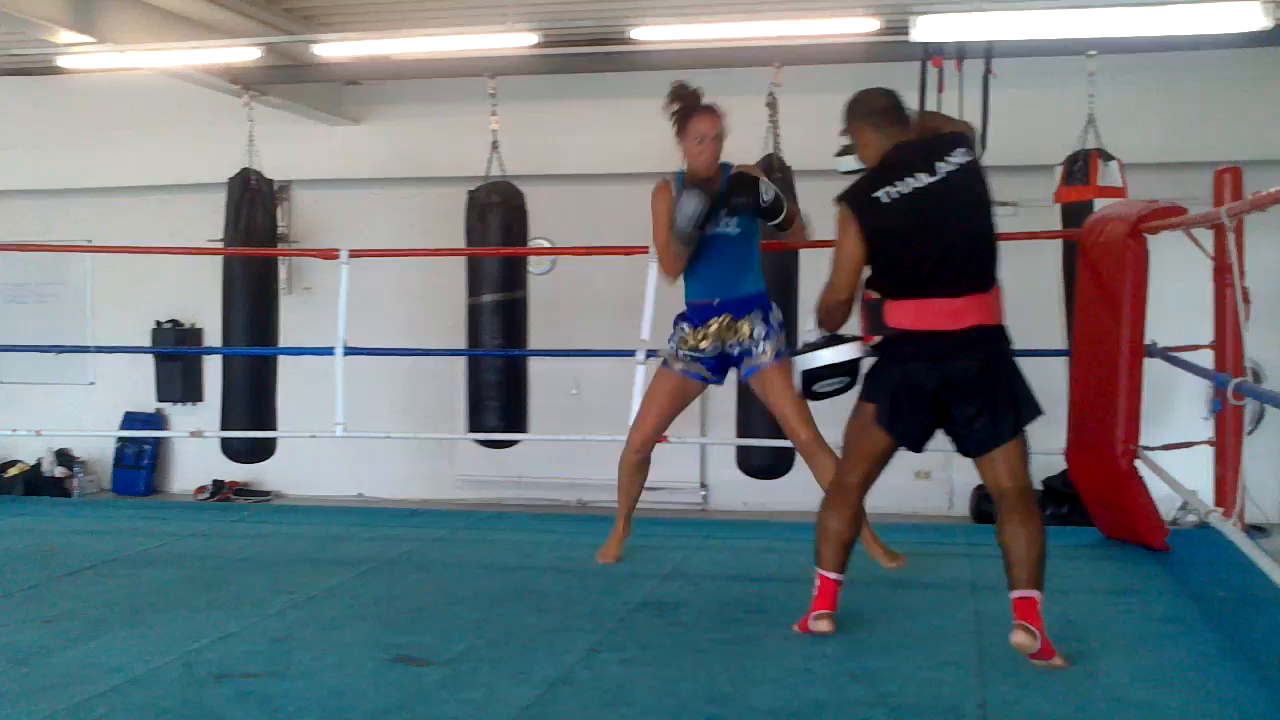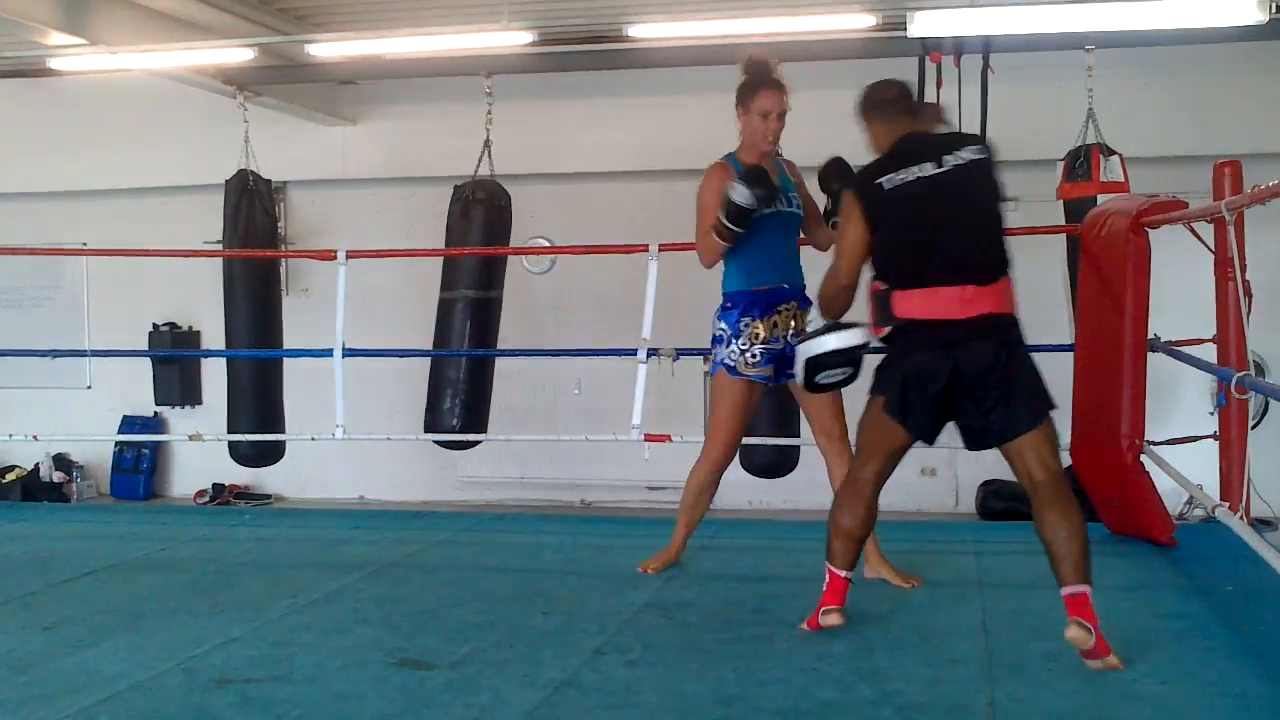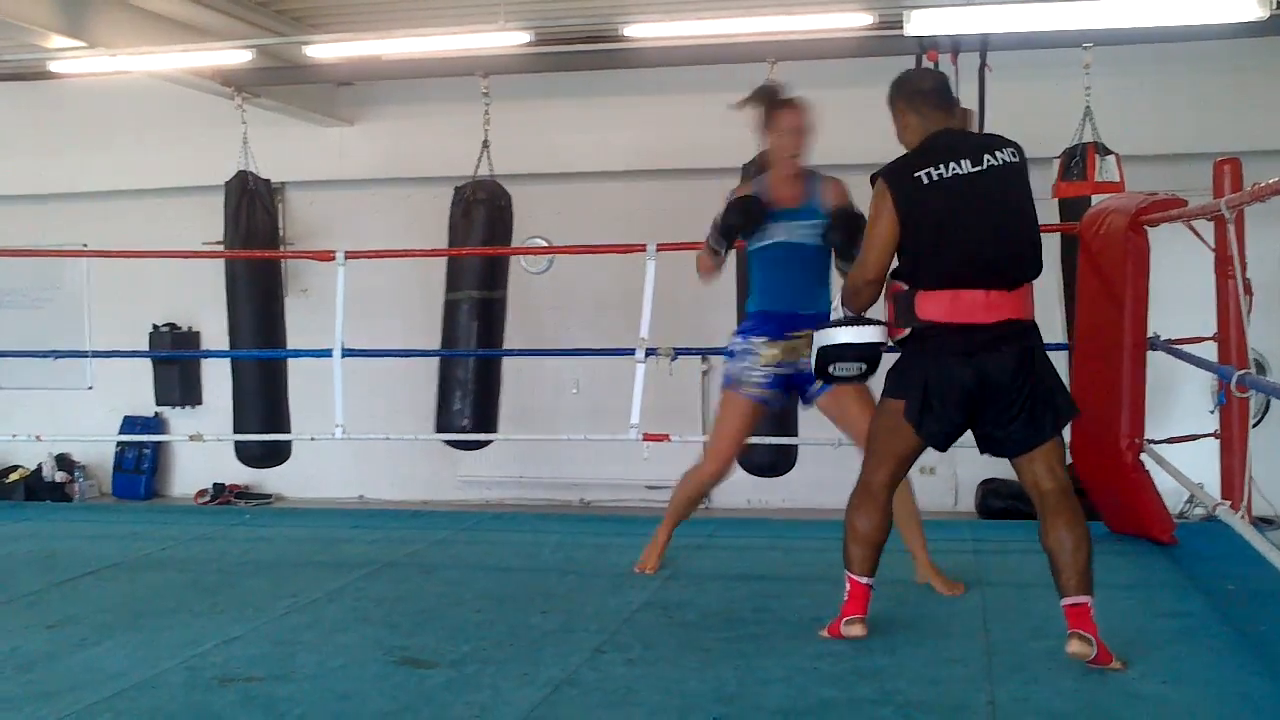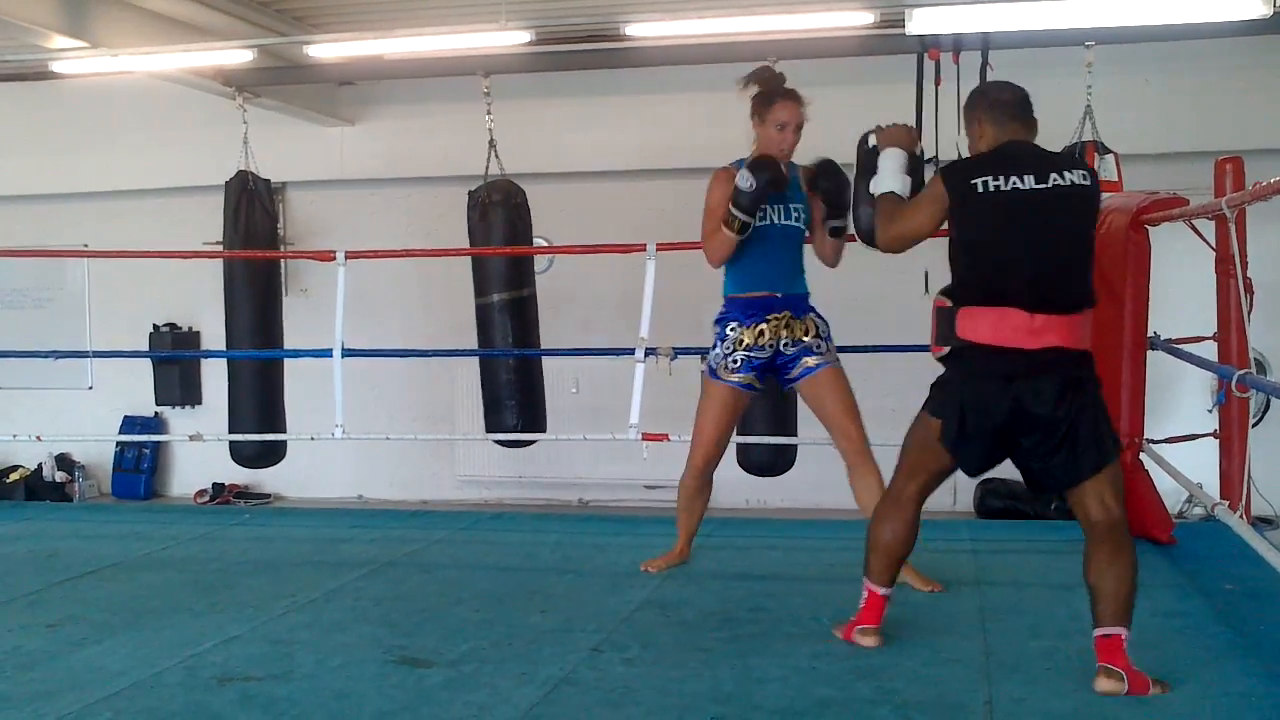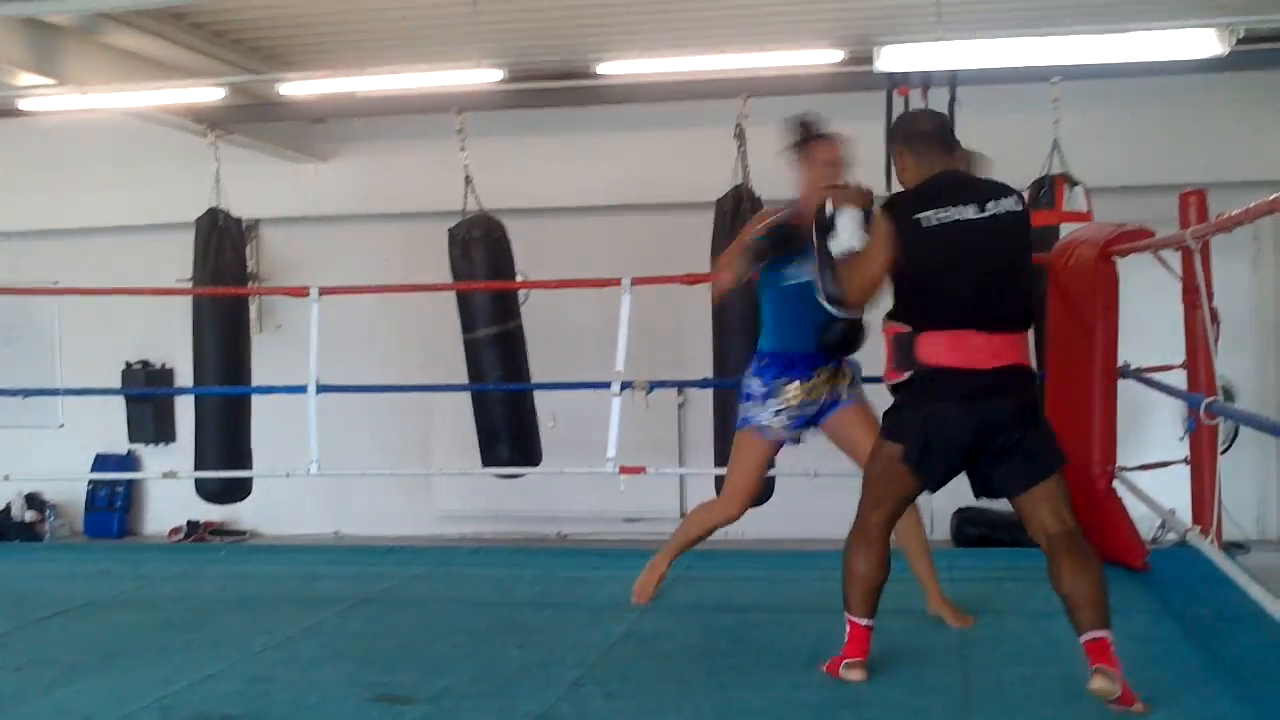
dt=0.5s
person 1, frame 1
left shoulder: (860, 200)
right shoulder: (959, 149)
left elbow: (841, 295)
left wrist: (825, 328)
right wrist: (912, 124)
left hip: (906, 354)
right hip: (978, 349)
left knee: (850, 481)
right knee: (1013, 490)
left ankle: (822, 607)
right ankle: (1028, 620)
person 1, frame 2
left shoulder: (867, 187)
right shoulder: (976, 152)
left elbow: (842, 282)
left wrist: (826, 317)
left hip: (918, 345)
right hip: (992, 340)
left knee: (864, 476)
right knee: (1045, 479)
left ankle: (831, 602)
right ankle: (1082, 617)
person 1, frame 3
left shoulder: (896, 179)
right shoulder: (1008, 153)
left elbow: (867, 277)
left wrist: (847, 313)
left hip: (935, 350)
right hip: (1011, 347)
left knee: (876, 480)
right knee: (1052, 489)
left ankle: (853, 612)
right ankle: (1082, 625)
person 1, frame 4
left shoulder: (961, 180)
right shoulder: (1082, 178)
left elbow: (890, 234)
left wrist: (892, 158)
left hip: (980, 370)
right hip: (1061, 375)
left knee: (905, 490)
right knee: (1106, 520)
left ankle: (867, 617)
right ankle: (1114, 660)
person 1, frame 5
left shoulder: (901, 214)
right shoulder: (1009, 201)
left elbow: (853, 289)
left hip: (934, 394)
right hip: (1010, 391)
left knee: (873, 519)
right knee: (1059, 532)
left ankle: (853, 652)
right ankle: (1103, 662)
person 2, frame 1
left shoulder: (742, 179)
right shoulder: (667, 193)
left elbow: (798, 233)
right elbow: (671, 263)
left wrist: (767, 201)
right wrist: (686, 218)
left hip: (753, 322)
right hip: (696, 328)
left knee: (804, 435)
right knee: (641, 436)
left ankle: (868, 539)
right ankle: (620, 530)
person 2, frame 2
left shoulder: (787, 170)
right shoulder: (720, 174)
left elbow: (821, 240)
right elbow: (707, 255)
right wrist: (736, 210)
left hip: (797, 314)
right hip: (745, 318)
left knee: (835, 440)
right knee: (719, 451)
left ankle: (872, 558)
right ankle: (675, 545)
person 2, frame 3
left shoulder: (828, 188)
right shoulder: (750, 196)
left elbow: (857, 256)
right elbow: (706, 270)
left wrist: (856, 243)
right wrist: (724, 231)
left hip: (818, 339)
right hip: (763, 340)
right knee: (716, 463)
left ankle: (924, 562)
right ankle: (661, 538)
person 2, frame 4
left shoulder: (805, 180)
right shoulder: (728, 179)
left elbow: (830, 258)
right elbow: (714, 255)
left wrist: (836, 210)
right wrist: (746, 199)
left hip: (800, 324)
right hip: (742, 326)
left knee: (855, 443)
right knee: (703, 456)
left ankle: (897, 562)
right ankle: (680, 547)
person 2, frame 5
left shoulder: (844, 221)
right shoulder: (774, 225)
right elbow: (720, 285)
left wrist: (849, 320)
right wrist: (758, 250)
left hip: (832, 374)
right hip: (776, 379)
right knee: (733, 504)
left ankle: (934, 596)
right ankle: (662, 560)
